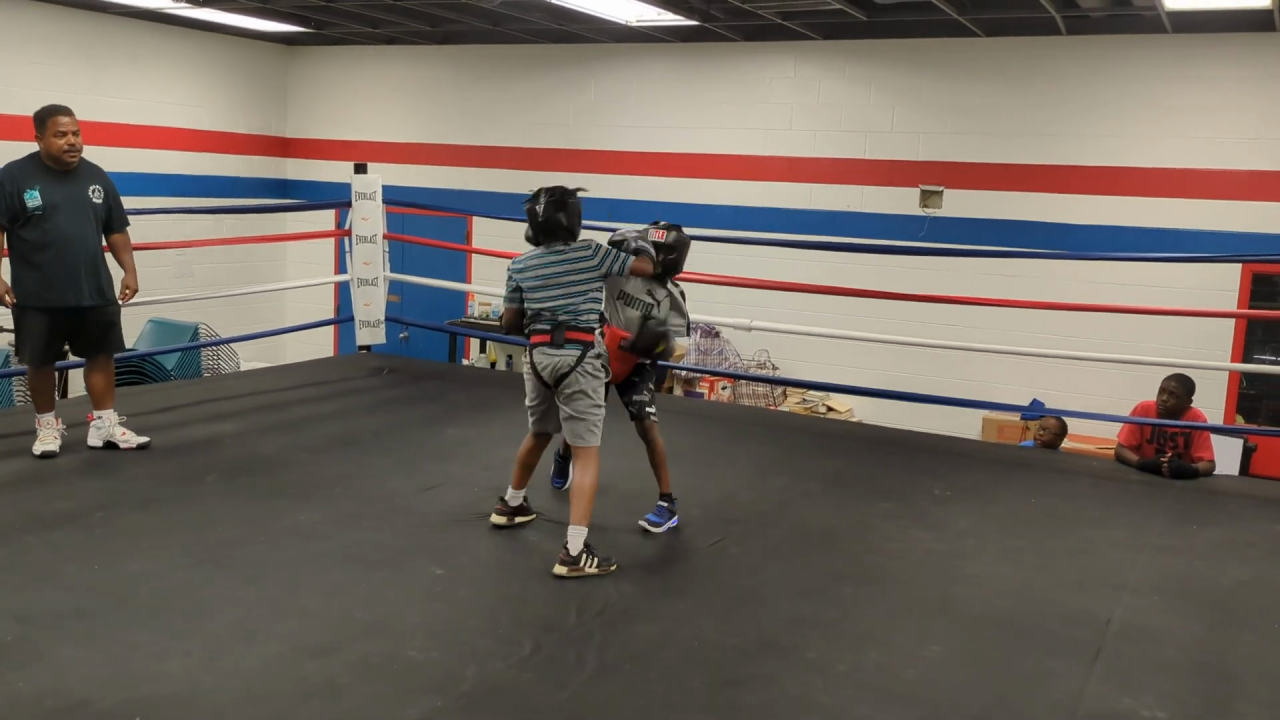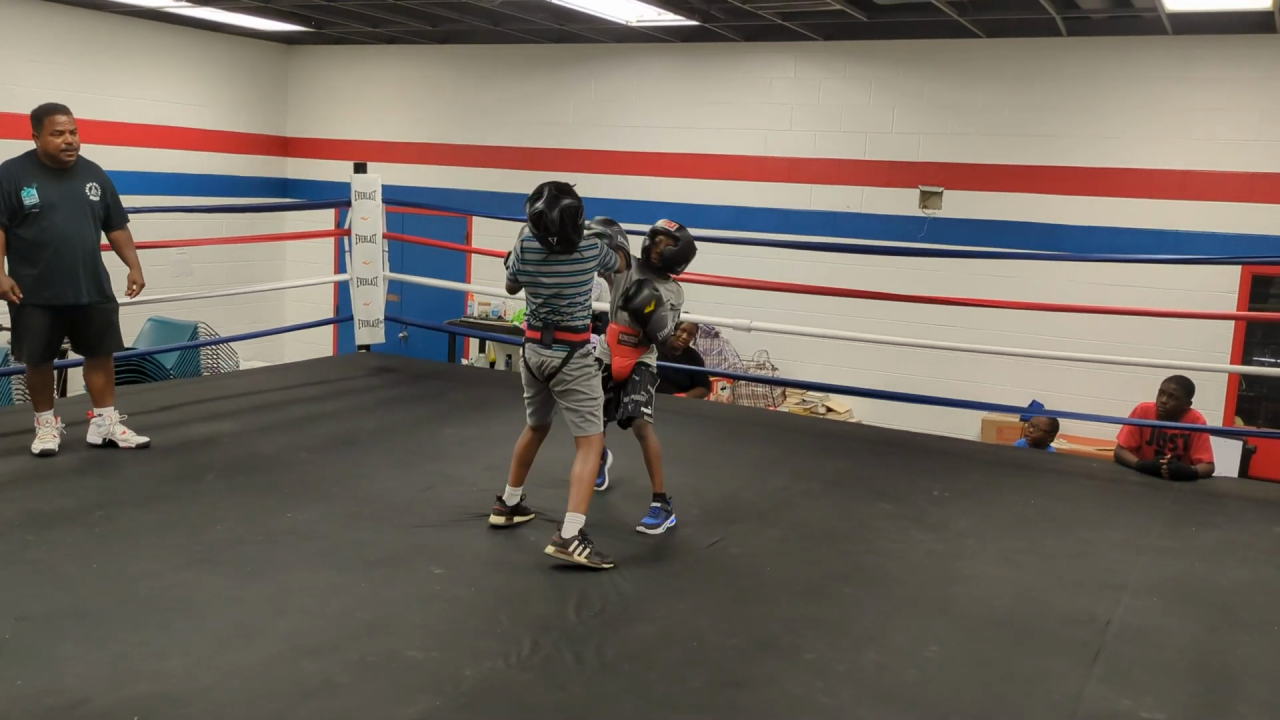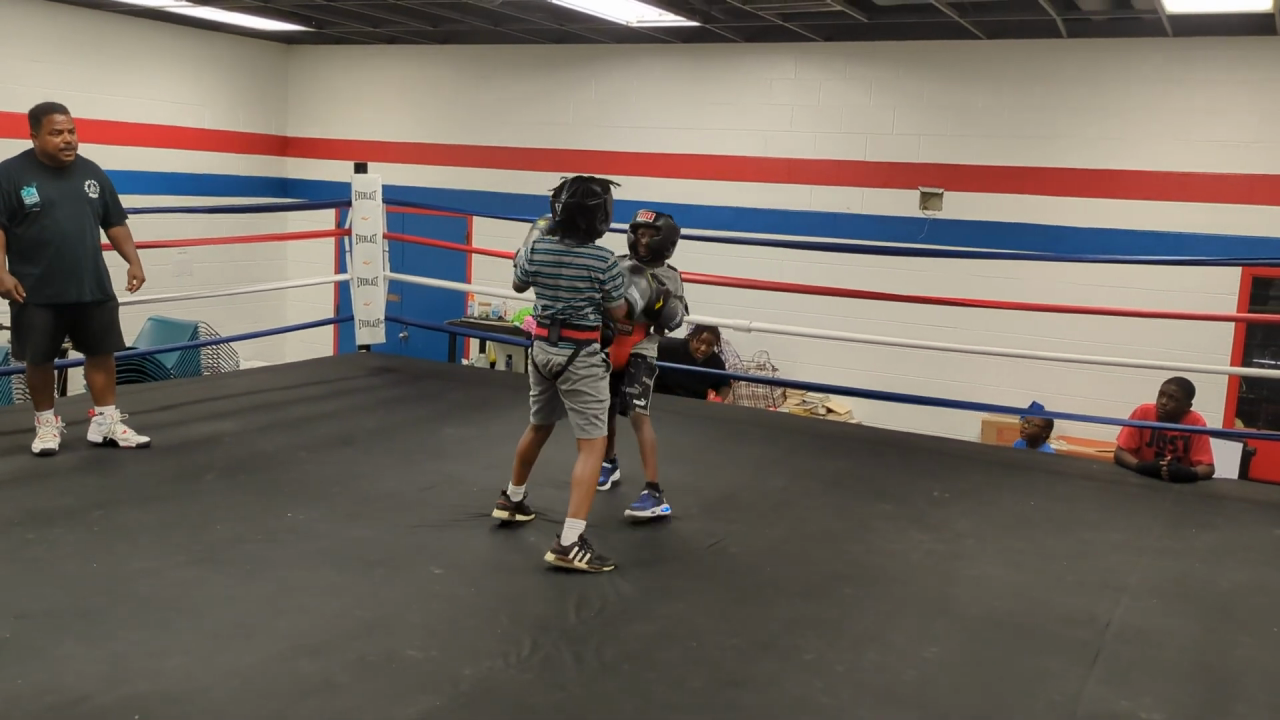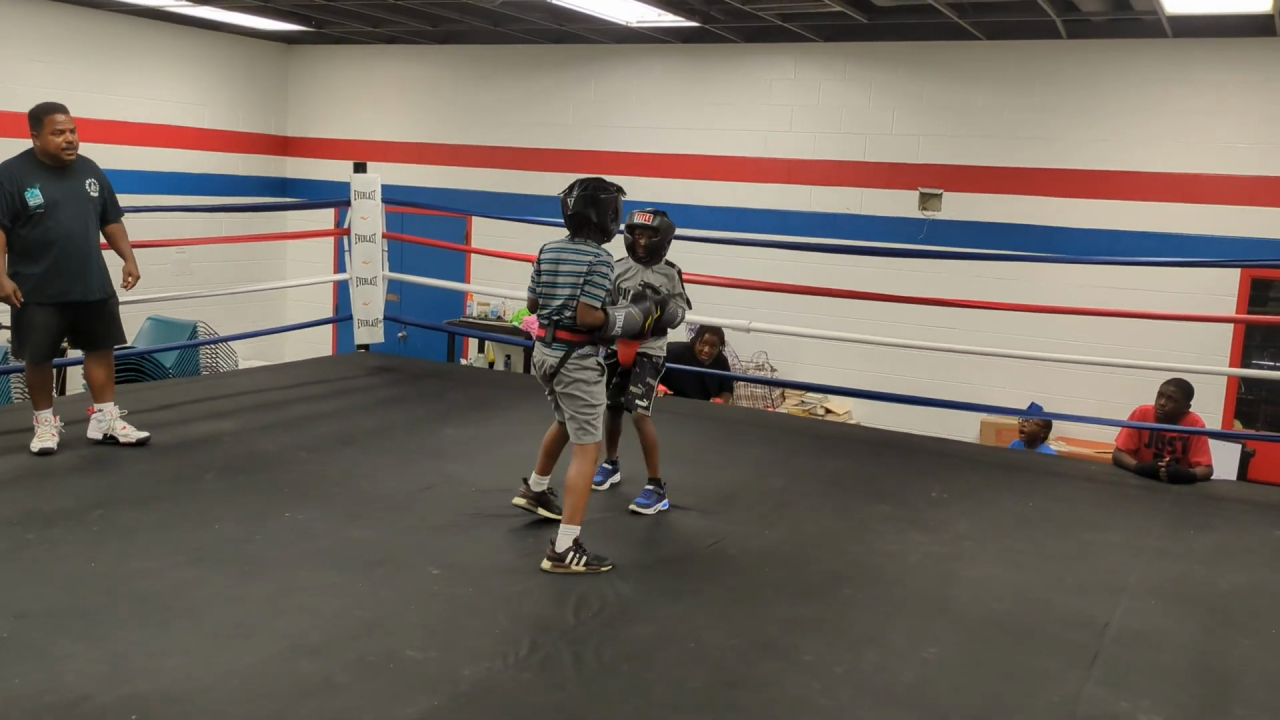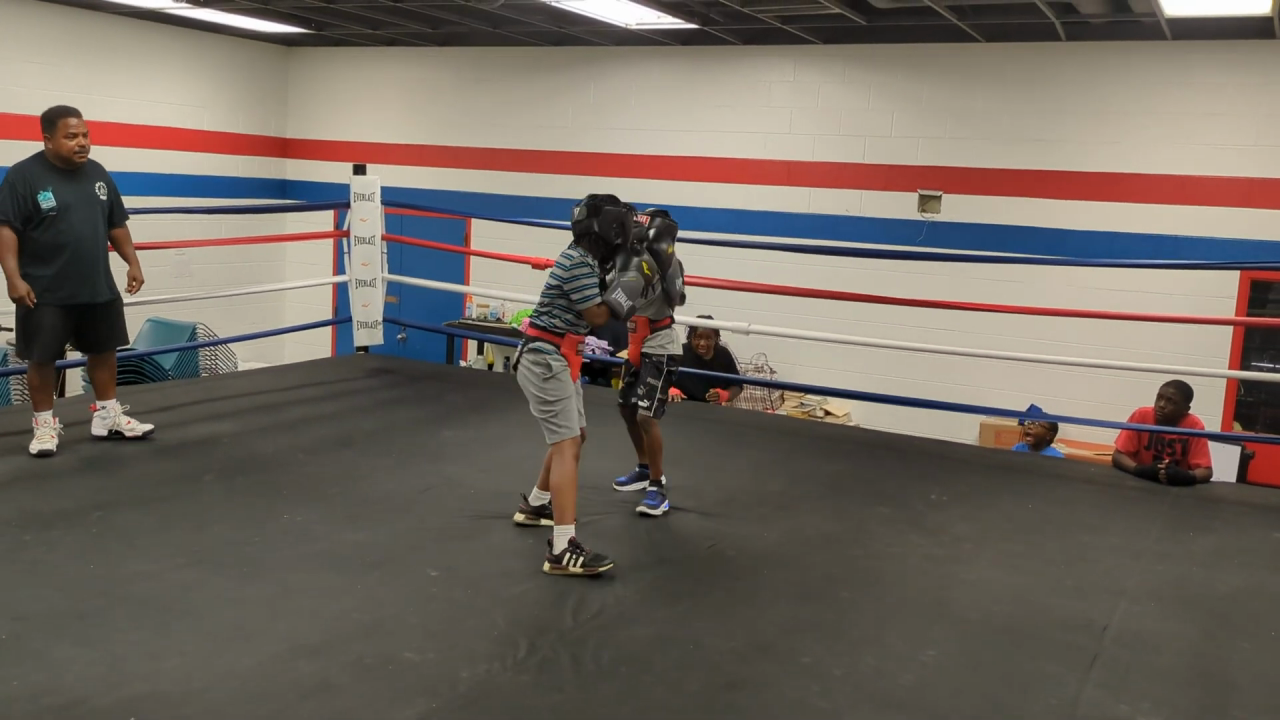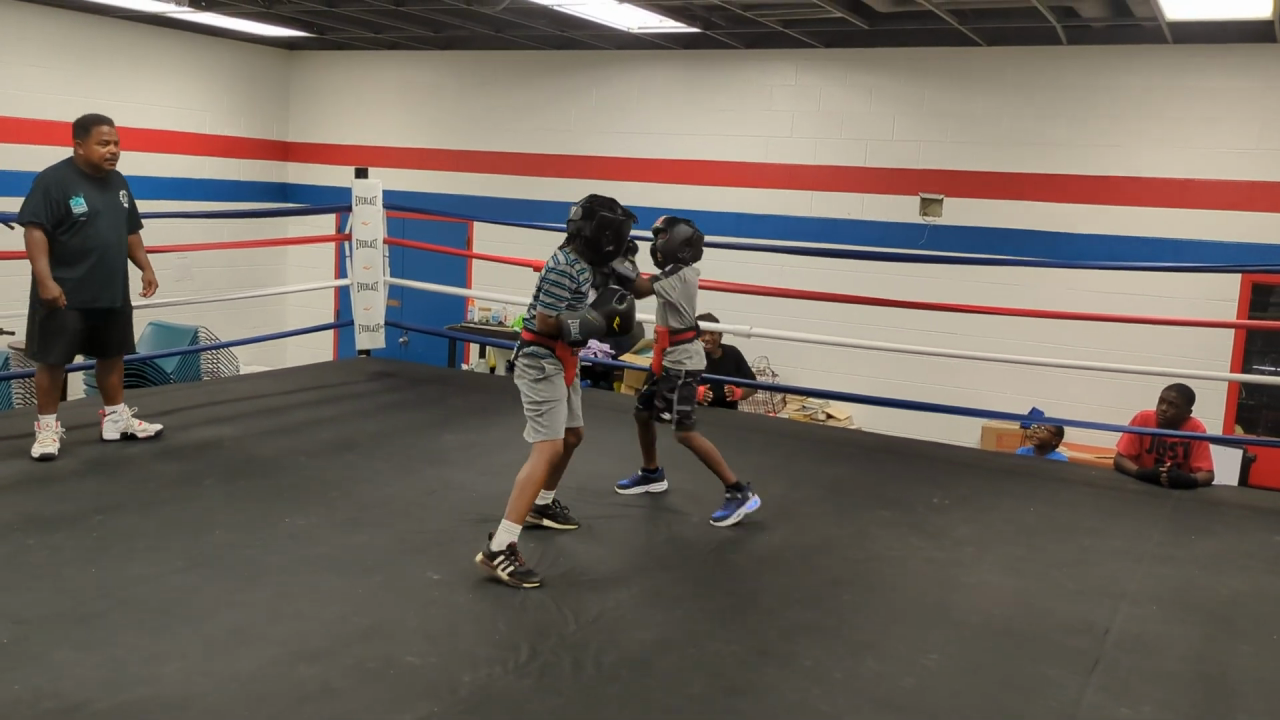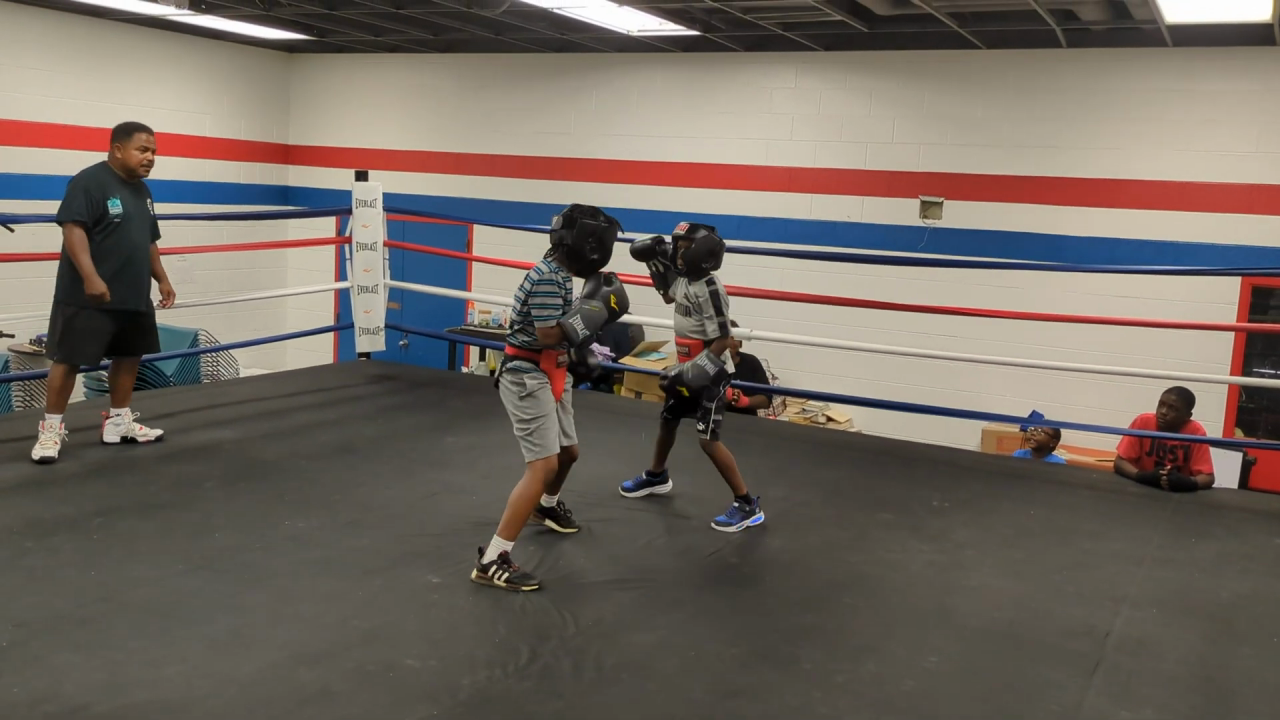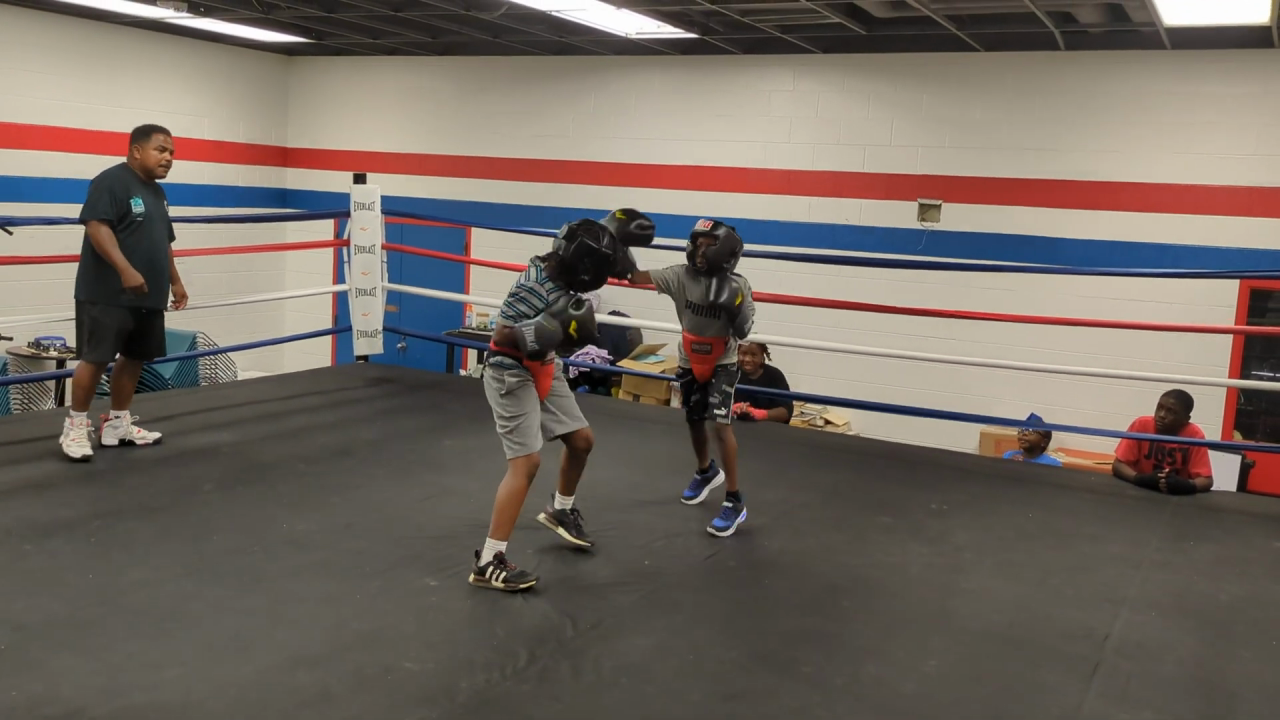
dt=0.2s
person 1, frame 1
left shoulder: (520, 265)
right shoulder: (589, 253)
left elbow: (509, 321)
right elbow: (645, 268)
right wrist: (640, 245)
left hip: (538, 355)
right hip: (580, 359)
left knee: (540, 433)
right knee: (586, 454)
left ankle: (510, 504)
right ankle: (575, 551)
person 1, frame 2
left shoulder: (526, 250)
right shoulder: (592, 249)
left elbow: (511, 286)
right elbow: (619, 259)
right wrist: (605, 236)
left hip: (534, 350)
right hip: (572, 355)
left knee: (536, 427)
right knee: (590, 443)
left ankle: (507, 504)
right ankle: (570, 535)
person 1, frame 3
left shoulder: (541, 247)
right shoulder: (602, 259)
left elbow: (519, 285)
right elbow: (619, 313)
right wrist: (638, 294)
left hip: (543, 348)
right hip: (581, 355)
left knee: (539, 426)
right knee: (593, 446)
left ankle: (511, 500)
right ankle: (569, 541)
person 1, frame 4
left shoulder: (548, 251)
right shoulder: (599, 259)
left elbow: (533, 304)
right elbow: (587, 316)
right wrist: (633, 318)
left hip: (545, 350)
right hip: (577, 357)
left knee: (565, 423)
right knee: (586, 449)
left ankle: (535, 489)
right ankle: (564, 549)
person 1, frame 5
left shoulder: (582, 259)
right shoulder: (581, 263)
left elbow: (579, 308)
right elbow: (597, 316)
left wrist: (620, 276)
right wrist: (630, 281)
left hip: (557, 356)
right hip: (544, 358)
left knee: (574, 436)
right knee: (566, 447)
left ankle: (535, 504)
right ankle: (563, 549)
person 1, frame 6
left shoulder: (583, 264)
right shoulder: (561, 267)
right elbow: (544, 324)
right wrist: (596, 320)
left hip: (561, 362)
right hip: (540, 364)
left knee: (572, 436)
right knee: (547, 450)
left ankle: (541, 504)
right ankle: (500, 547)
person 1, frame 7
left shoulder: (559, 272)
right shoulder: (546, 278)
right elbow: (547, 336)
left wrist: (578, 354)
right wrist: (596, 310)
left hip: (549, 374)
right hip: (525, 378)
left knee: (568, 452)
right knee: (543, 466)
left ankle: (547, 505)
right ankle: (492, 559)
person 1, frame 8
left shoulder: (559, 267)
right shoulder: (532, 287)
left elbow: (588, 250)
right elbow: (501, 337)
right wrist: (551, 329)
left hip: (543, 370)
right hip: (511, 374)
left knee: (581, 440)
right knee: (526, 464)
left ankle: (561, 510)
right ankle: (488, 561)
person 2, frame 1
left shoulder: (97, 177)
left elbow: (116, 230)
left wrist: (130, 271)
left hip: (95, 291)
right hip: (37, 295)
left knee: (101, 355)
right knee: (40, 361)
left ankle: (105, 425)
right ankle: (48, 427)
person 2, frame 2
left shoulder: (94, 174)
left elbow: (116, 227)
left wrist: (134, 266)
left hip: (92, 289)
right hip: (35, 293)
left knee: (101, 354)
right knee: (38, 359)
left ankle: (104, 423)
right ankle: (47, 425)
person 2, frame 3
left shoulder: (91, 172)
left elbow: (115, 223)
left wrist: (134, 261)
left hip: (92, 287)
right hip: (37, 291)
left knee: (102, 351)
right knee: (39, 358)
left ankle: (105, 422)
right ankle: (47, 424)
person 2, frame 4
left shoulder: (90, 170)
left elbow: (111, 221)
left wrist: (129, 259)
left hip: (93, 285)
right hip: (38, 291)
left knee: (101, 348)
right knee: (38, 357)
left ankle: (105, 419)
right ankle: (45, 424)
person 2, frame 5
left shoulder: (98, 174)
left elbow: (116, 225)
left wrist: (133, 262)
left hip: (98, 287)
right hip: (45, 292)
left knee: (104, 349)
right knee: (42, 357)
left ankle: (108, 416)
right ankle: (45, 425)
person 2, frame 6
left shoulder: (118, 182)
right shoulder: (53, 181)
left elbow: (130, 232)
right elbow: (34, 230)
left wrist: (146, 268)
right wrist: (45, 279)
left hip: (113, 293)
right hip: (65, 294)
left knee: (113, 355)
right knee: (52, 360)
left ankle: (116, 419)
right ankle: (47, 428)
person 2, frame 7
left shoulder: (142, 190)
right shoulder: (89, 182)
right elbow: (72, 229)
left wrist: (162, 279)
right wrist: (90, 277)
left hip: (134, 296)
right hip: (89, 296)
left knee: (130, 355)
right knee: (70, 358)
left ankle: (119, 422)
right ankle: (51, 428)
person 2, frame 8
left shoulder: (157, 191)
right shoulder: (111, 181)
right elbow: (96, 226)
left wrist: (175, 281)
right wrist: (125, 270)
left hip: (146, 295)
right hip: (108, 294)
left knee: (134, 357)
right knee: (97, 357)
left ankle: (117, 424)
right ankle: (76, 424)
person 3, frame 1
left shoulder: (672, 293)
left elbow: (674, 334)
left hip: (637, 364)
left knee: (646, 427)
left ankle: (667, 501)
right ankle: (564, 455)
person 3, frame 2
left shoulder: (673, 291)
right shoulder: (626, 267)
left elbow: (661, 336)
left wrist: (650, 305)
left hip: (641, 362)
right hip: (607, 357)
left knee: (642, 426)
left ankle: (661, 503)
right ankle: (600, 456)
person 3, frame 3
left shoulder: (669, 277)
right shoulder: (621, 265)
left elbow: (674, 321)
left hip: (641, 353)
right hip: (609, 348)
left knee: (639, 415)
right knee: (605, 412)
left ankle: (653, 492)
right ankle: (610, 464)
person 3, frame 4
left shoulder: (669, 273)
right shoulder: (620, 267)
left elbow: (678, 315)
left hip: (649, 351)
right hip: (619, 348)
left knee: (640, 415)
right knee: (611, 409)
left ankle: (656, 486)
right ankle: (610, 464)
person 3, frame 5
left shoulder: (667, 264)
left elbow: (676, 299)
left wrist: (664, 259)
left hip: (660, 350)
right hip: (638, 348)
left knee: (646, 416)
right knee: (626, 408)
left ankle: (657, 487)
right ankle: (645, 470)
person 3, frame 6
left shoulder: (680, 273)
right shoulder: (680, 272)
left elbow: (641, 288)
right elbow: (646, 288)
left wrist: (617, 269)
right wrist: (627, 270)
left hip: (682, 363)
right hip: (668, 359)
left knee: (685, 432)
right knee: (643, 414)
left ankle: (739, 492)
right ankle: (651, 473)
person 3, frame 7
left shoulder: (709, 288)
right shoulder: (686, 279)
left elbow: (725, 339)
right elbow: (668, 296)
left wrist: (701, 369)
right wrist: (658, 264)
left hip: (712, 370)
right hip: (688, 366)
left knee: (708, 440)
right knee: (667, 422)
left ankle: (747, 504)
right ankle: (656, 476)
person 3, frame 8
left shoulder: (737, 285)
right shoulder: (682, 275)
left elbow: (742, 331)
right elbow: (641, 279)
left wrist: (736, 306)
left hip: (723, 363)
right hip: (690, 362)
left knee: (721, 425)
right knee: (695, 423)
left ankle: (734, 501)
right ankle: (706, 472)
